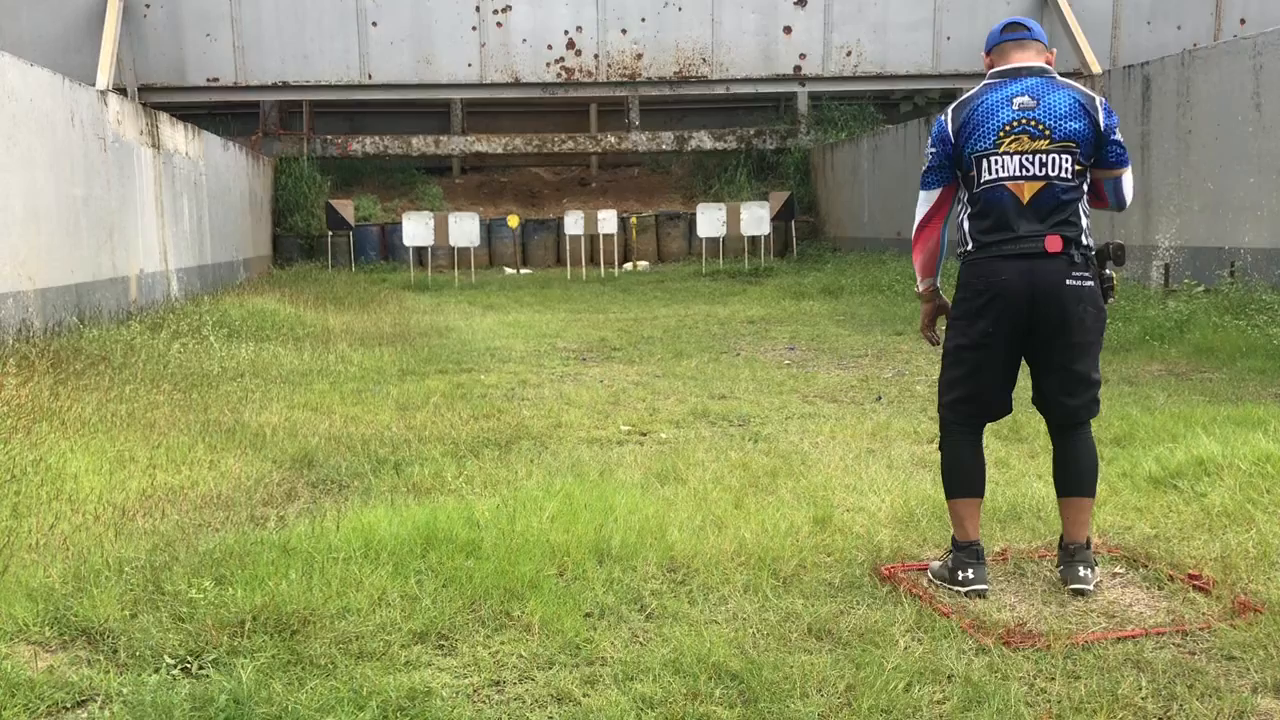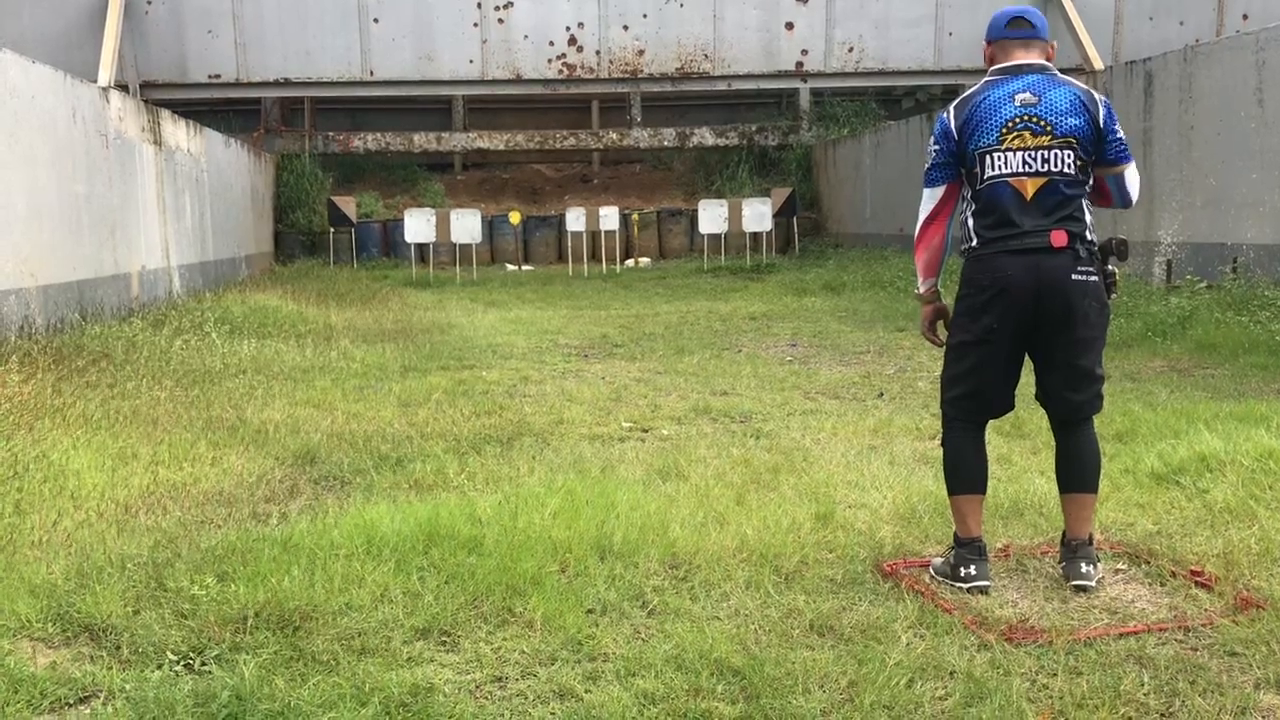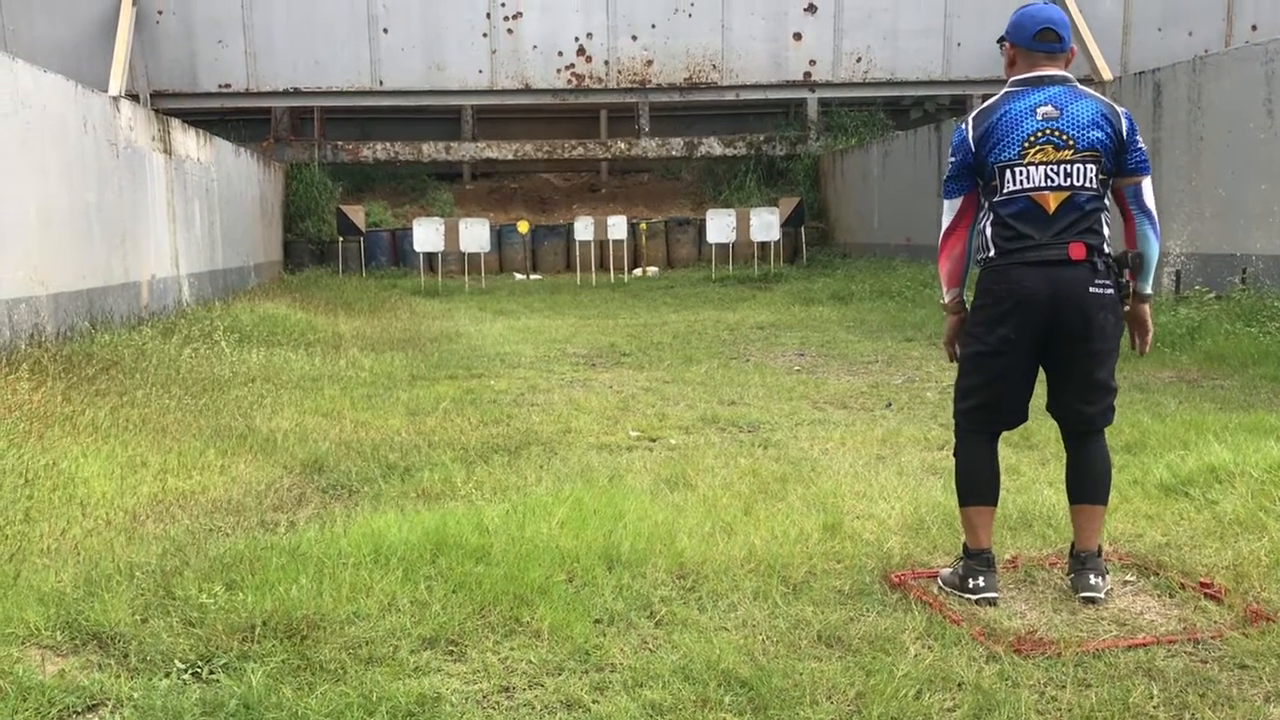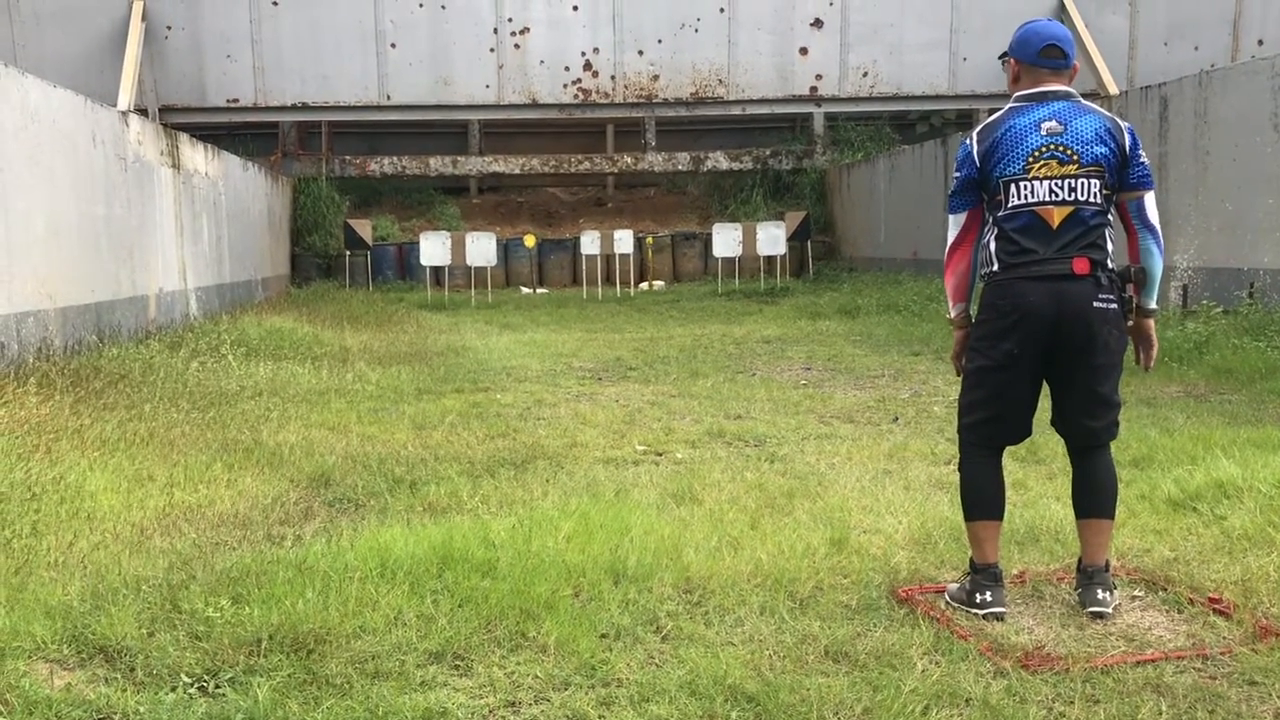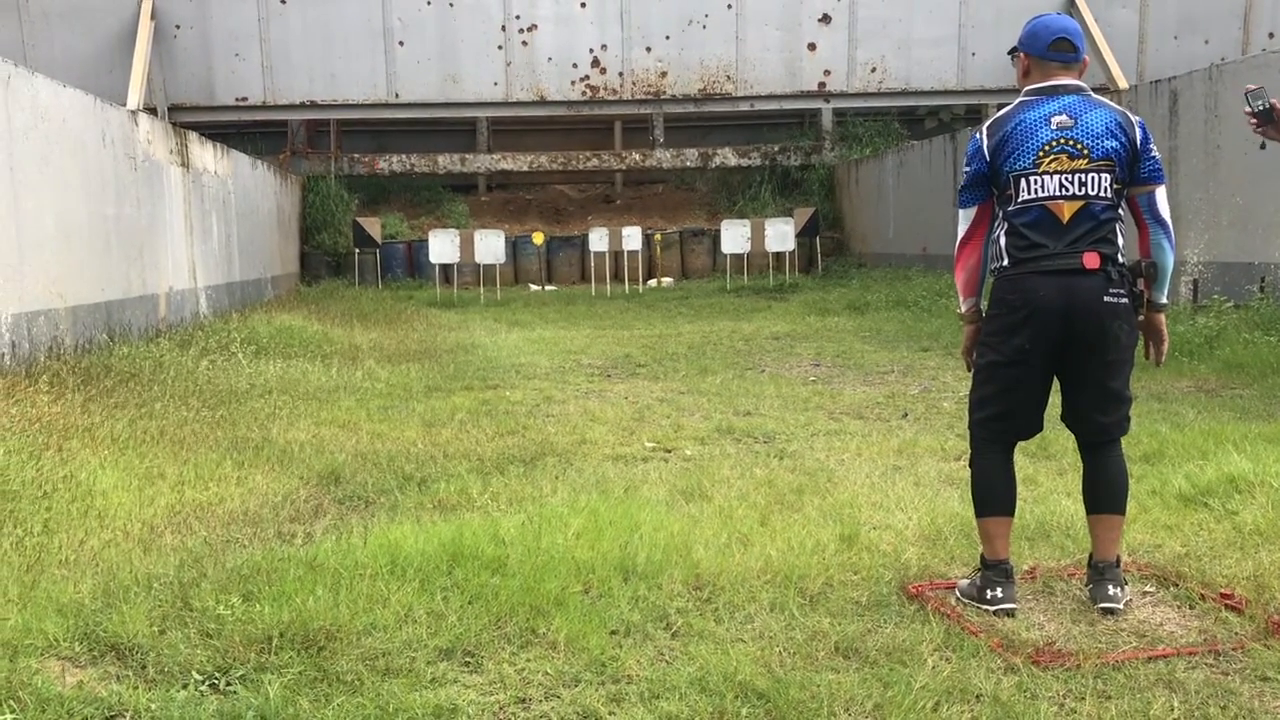
dt=1s
person 1, frame 1
left shoulder: (960, 114)
right shoulder: (1088, 105)
left elbow: (931, 213)
right elbow: (1118, 195)
left wrist: (928, 292)
left hip: (989, 279)
right hip: (1066, 278)
left knee: (961, 418)
right knee: (1071, 418)
left ankle: (967, 560)
right ankle: (1077, 558)
person 1, frame 2
left shoulder: (962, 112)
right shoulder: (1088, 103)
left elbow: (936, 210)
right elbow: (1124, 193)
left wrist: (928, 292)
left hip: (993, 276)
right hip: (1071, 273)
left knee: (964, 414)
right knee: (1074, 414)
left ankle: (969, 556)
right ankle: (1080, 554)
person 1, frame 3
left shoulder: (981, 121)
right shoulder: (1110, 116)
left elbow: (957, 223)
right elbow: (1141, 212)
left wrist: (953, 306)
right wrist: (1140, 295)
left hip: (1008, 289)
right hip: (1087, 288)
left knee: (977, 426)
right knee: (1086, 427)
left ankle: (977, 568)
right ankle: (1088, 567)
person 1, frame 4
left shoulder: (986, 136)
right shoulder: (1114, 131)
left elbow: (962, 237)
right elbow: (1145, 227)
left wrist: (960, 320)
right wrist: (1144, 310)
left hip: (1011, 302)
right hip: (1091, 300)
left knee: (981, 439)
right knee: (1092, 441)
left ankle: (985, 582)
right ankle: (1096, 581)
person 1, frame 5
left shoulder: (996, 131)
right shoulder: (1125, 125)
left elbow: (972, 231)
right elbow: (1155, 221)
left wrist: (971, 314)
right wrist: (1155, 305)
left hip: (1021, 297)
right hip: (1101, 295)
left knee: (993, 435)
right knee: (1102, 436)
left ankle: (996, 578)
right ankle: (1107, 576)
